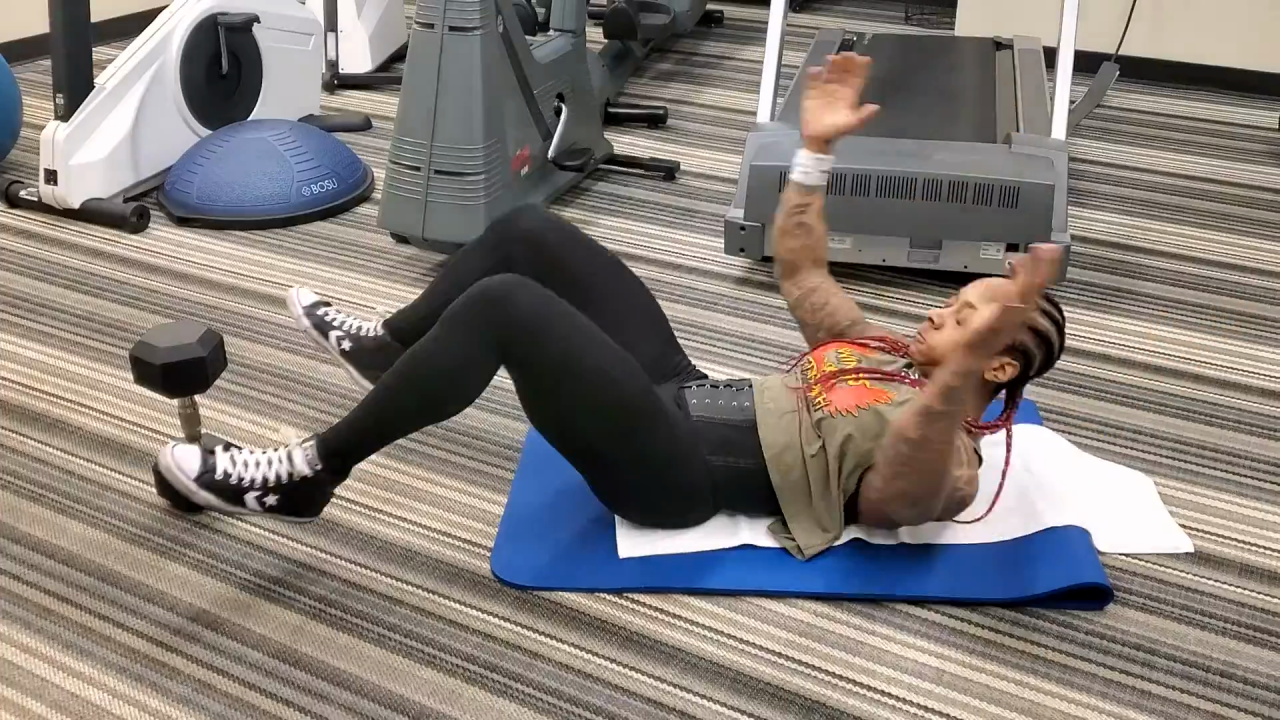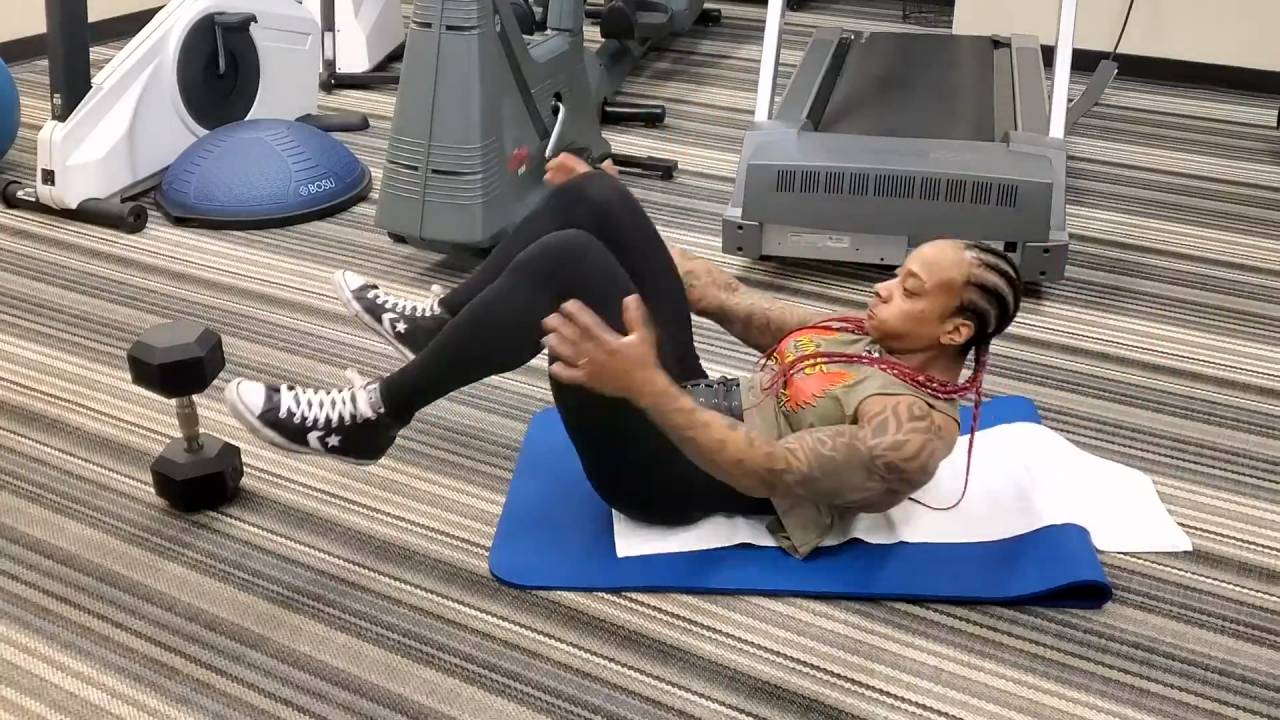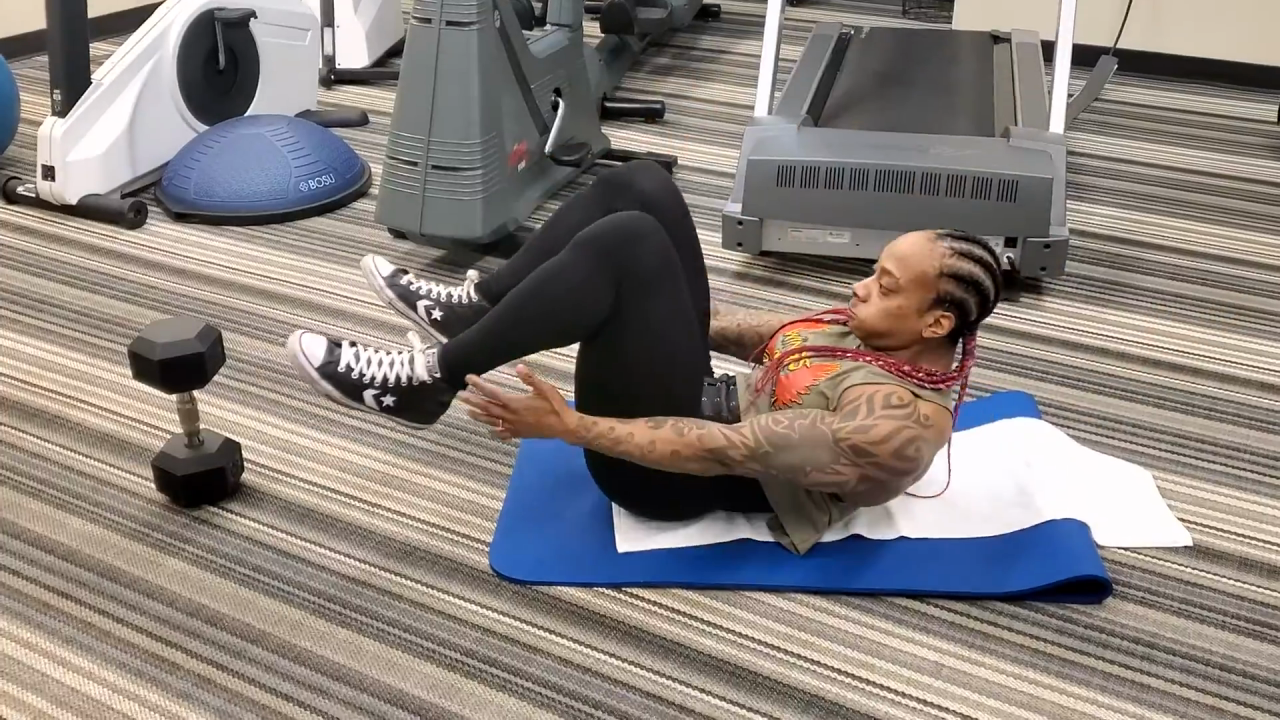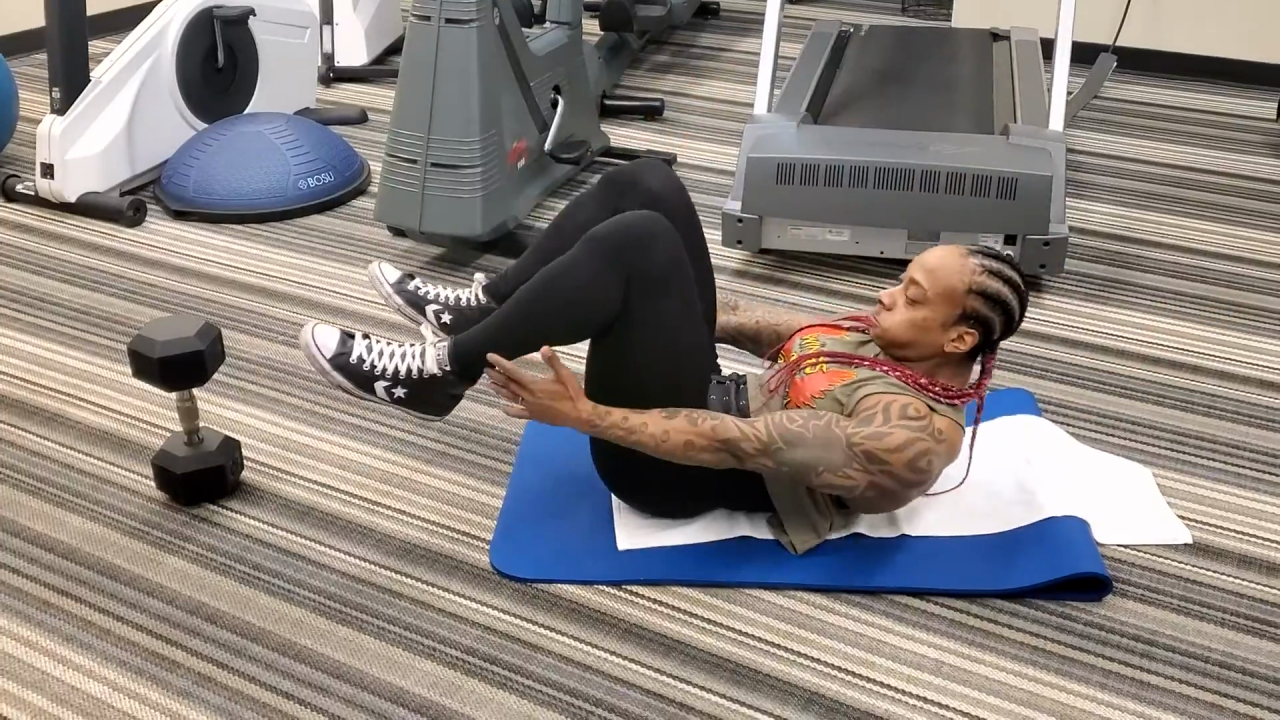
dt=0.2s
person 1, frame 1
left shoulder: (939, 465)
right shoulder: (888, 350)
left elbow: (919, 469)
right elbow: (796, 271)
left wrist: (963, 360)
right wrist: (817, 147)
left hip: (657, 456)
right hip: (673, 391)
left knee: (499, 306)
right knee: (532, 232)
left ankle: (304, 477)
right ankle: (381, 349)
person 1, frame 2
left shoulder: (911, 433)
right shoulder: (878, 337)
left elbow: (762, 471)
right elbow: (715, 292)
left wrist: (642, 385)
right wrist: (605, 207)
left hip: (664, 472)
right hip: (691, 401)
left knee: (562, 262)
right knee: (595, 202)
left ankle: (370, 413)
right ankle: (433, 322)
person 1, frame 3
left shoulder: (899, 425)
right shoulder: (875, 334)
left elbow: (733, 452)
right elbow: (726, 322)
left wrist: (570, 427)
left hip: (667, 470)
left knee: (630, 238)
right knee: (640, 187)
left ankle: (426, 378)
right ankle: (472, 308)
person 1, frame 4
left shoulder: (911, 437)
right shoulder: (893, 343)
left elbow: (747, 445)
right elbow: (740, 313)
left wrist: (584, 414)
left hip: (671, 470)
left knee: (637, 238)
right knee: (648, 186)
left ankle: (438, 371)
right ankle: (481, 308)
